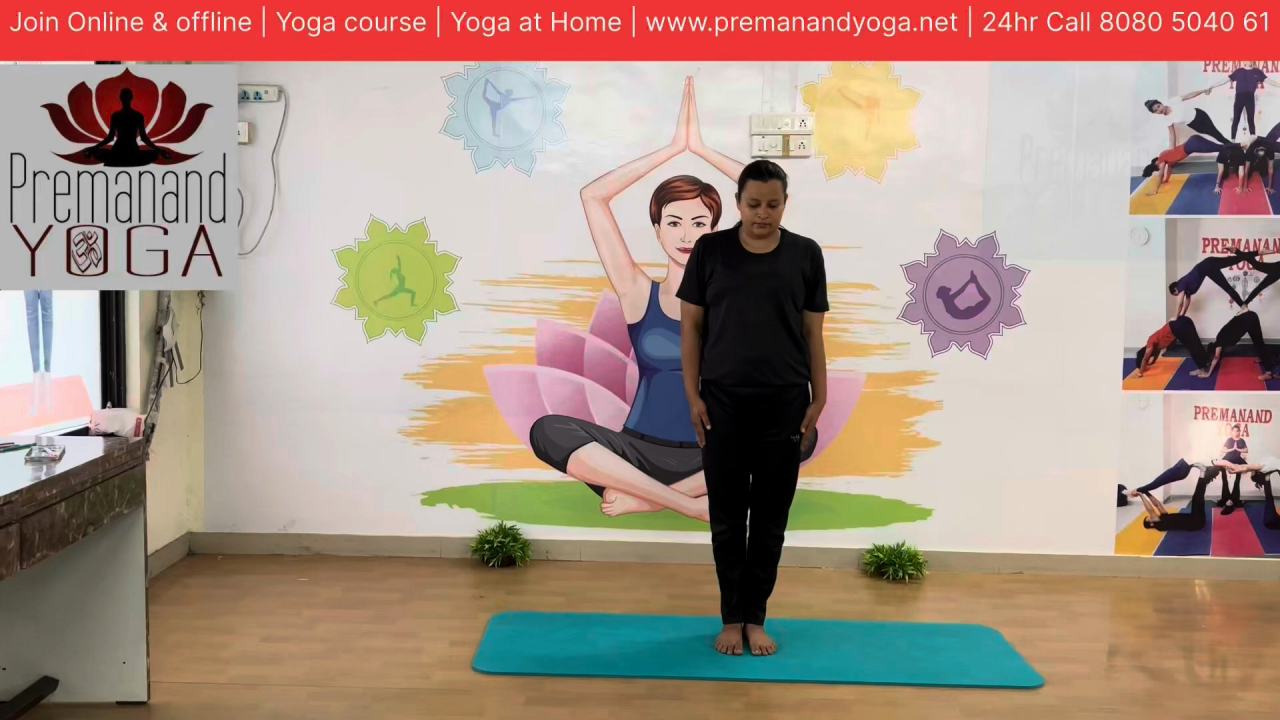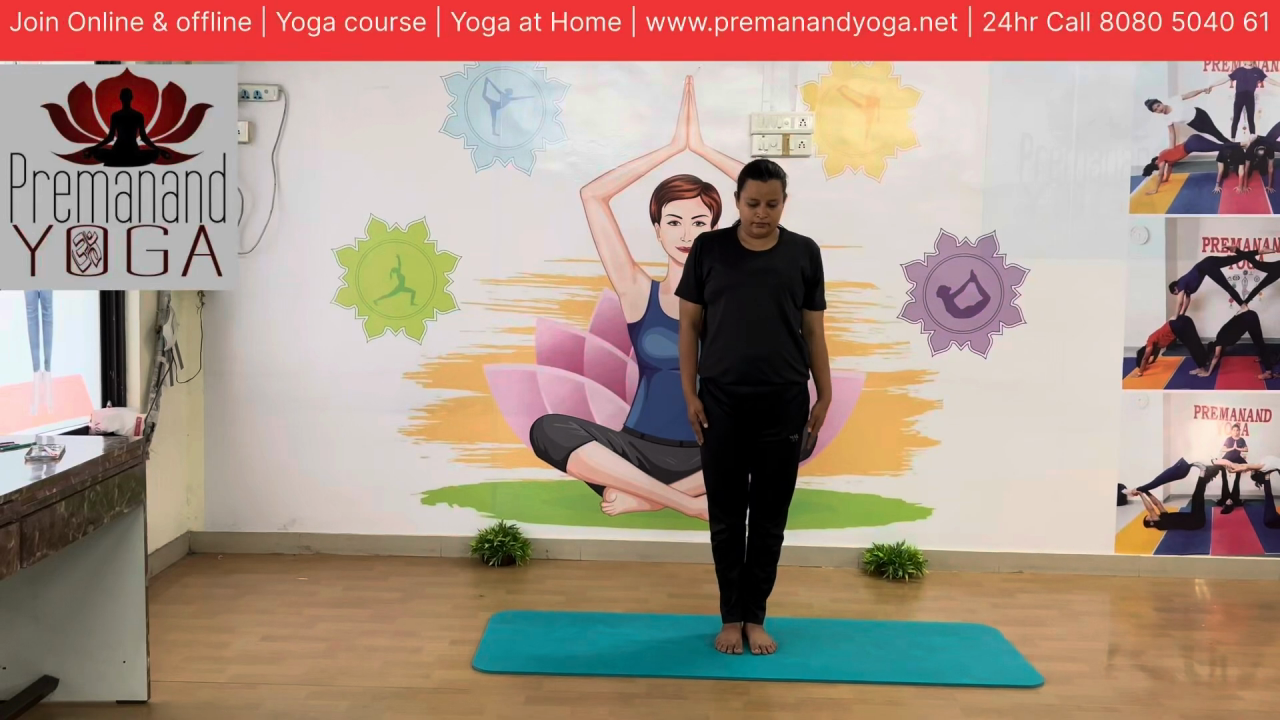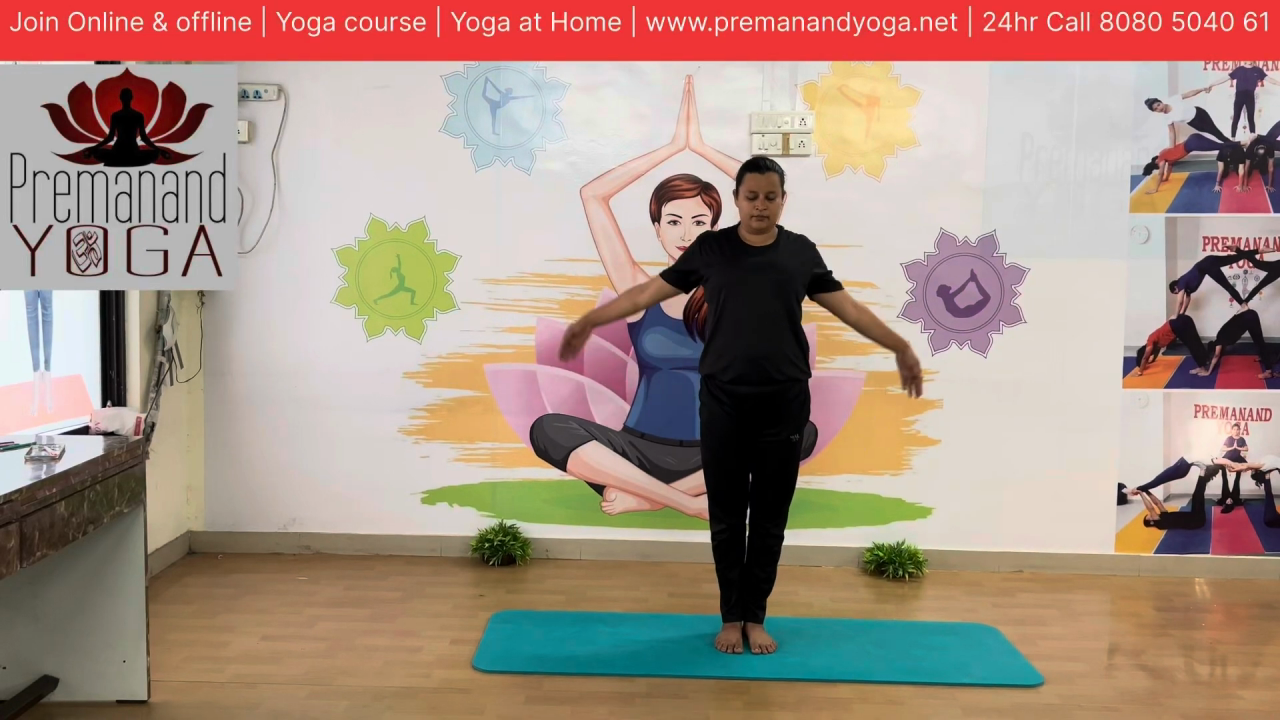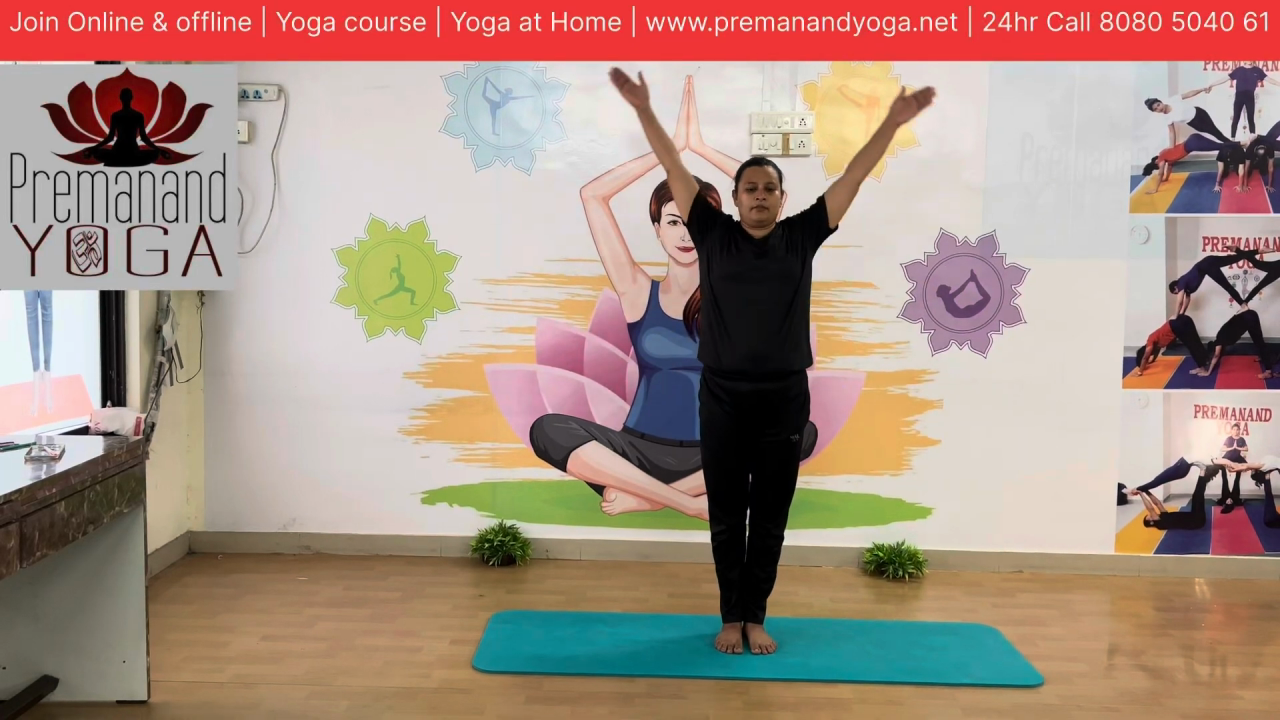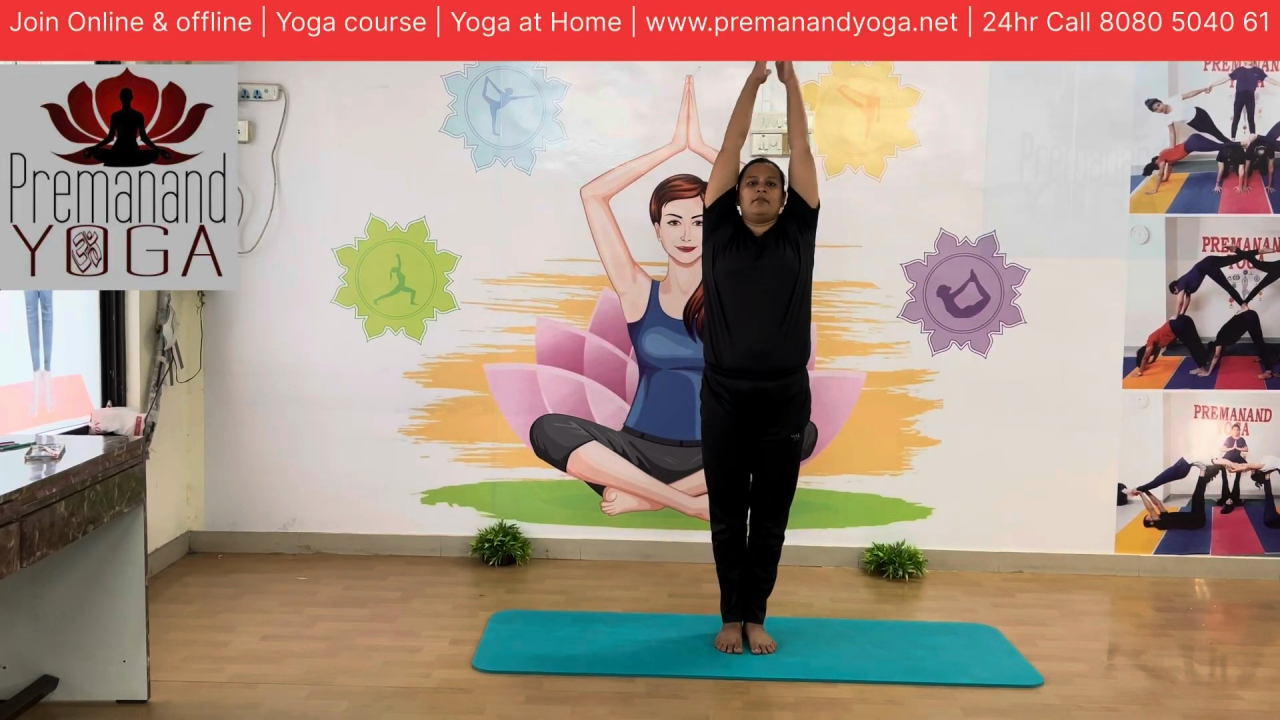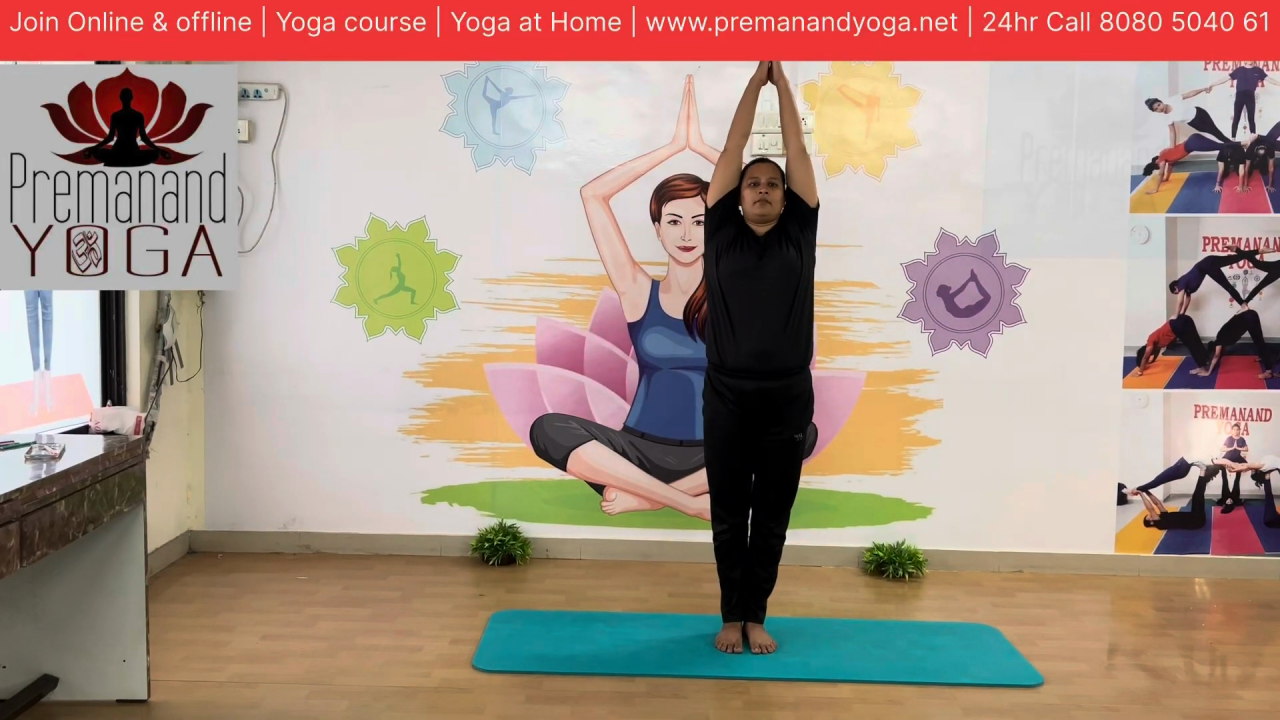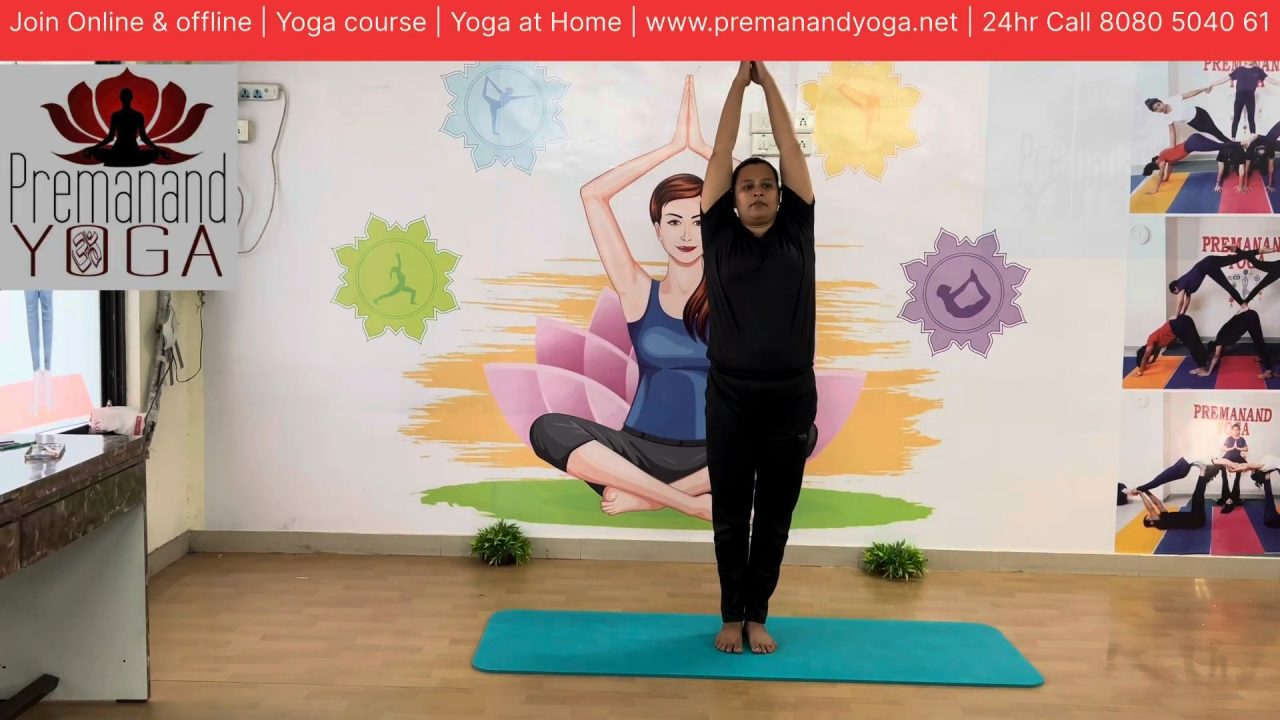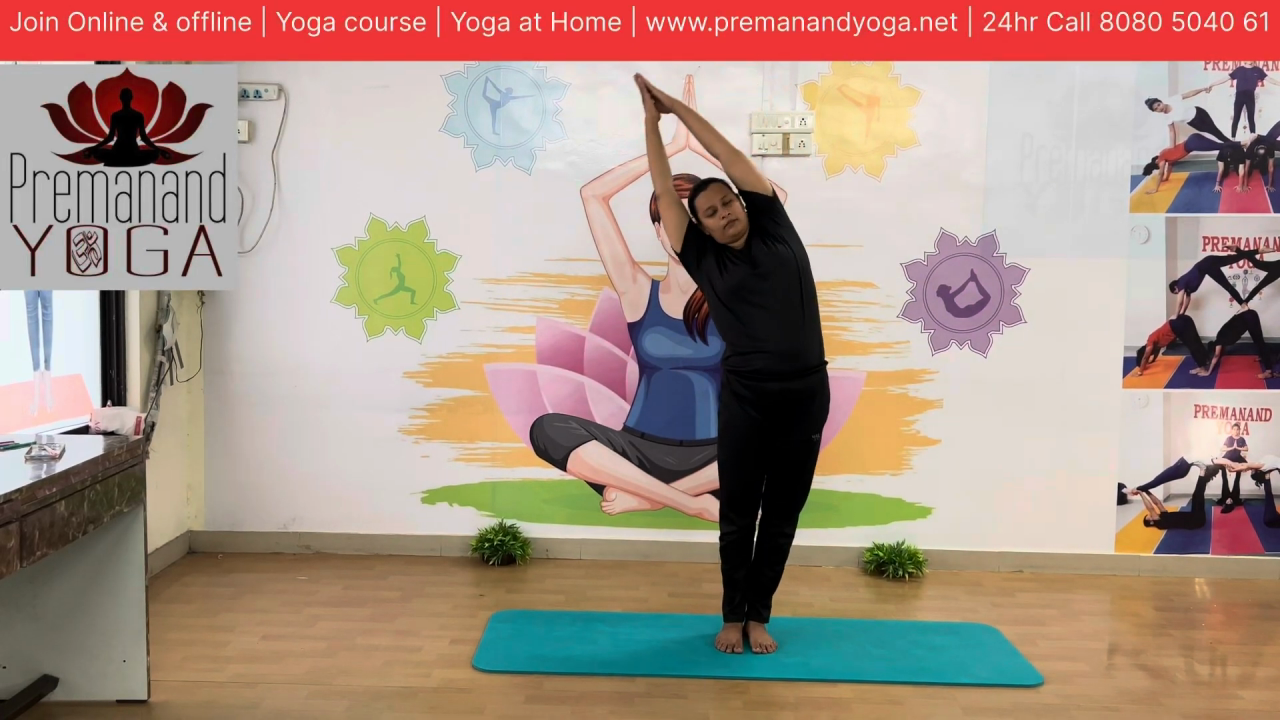
dt=0.5s
person 1, frame 1
left shoulder: (806, 254)
right shoulder: (709, 250)
left elbow: (813, 332)
right elbow: (691, 326)
left wrist: (818, 399)
right wrist: (693, 395)
left hip: (784, 403)
right hip: (723, 402)
left knee: (770, 517)
right knee: (727, 516)
left ankle: (755, 617)
right ankle: (731, 617)
person 1, frame 2
left shoulder: (804, 252)
right shoulder: (708, 248)
left elbow: (813, 330)
right elbow: (689, 324)
left wrist: (824, 396)
right wrist: (689, 392)
left hip: (783, 401)
right hip: (721, 400)
left knee: (770, 516)
right knee: (726, 514)
left ankle: (755, 616)
right ankle: (730, 616)
person 1, frame 3
left shoulder: (801, 251)
right shoulder: (709, 248)
left elbow: (845, 306)
right elbow: (651, 291)
left wrist: (899, 347)
right wrist: (590, 321)
left hip: (784, 399)
right hip: (723, 399)
left knee: (770, 515)
right knee: (726, 515)
left ankle: (755, 615)
right ankle: (730, 616)
person 1, frame 4
left shoulder: (801, 237)
right shoulder: (713, 235)
left elbow: (852, 176)
right elbow: (673, 167)
left wrist: (894, 122)
right wrist: (643, 111)
left hip: (784, 399)
right hip: (722, 399)
left knee: (770, 519)
right knee: (726, 517)
left ankle: (755, 616)
right ankle: (730, 615)
person 1, frame 5
left shoulder: (799, 232)
right shoulder: (719, 230)
left elbow: (802, 151)
right elbow: (729, 149)
left wrist: (791, 80)
right wrist: (752, 81)
left hip: (784, 396)
right hip: (724, 395)
left knee: (771, 516)
right knee: (727, 514)
left ankle: (756, 615)
right ankle: (730, 615)
person 1, frame 6
left shoulder: (800, 232)
right shoulder: (721, 231)
left elbow: (798, 151)
right elbow: (731, 151)
left wrist: (782, 82)
right wrist: (754, 82)
left hip: (787, 396)
right hip: (727, 395)
left knee: (771, 516)
right knee: (729, 514)
left ankle: (756, 614)
right ankle: (731, 615)
person 1, frame 7
left shoulder: (797, 231)
right shoulder: (719, 236)
left elbow: (790, 149)
right elbow: (719, 156)
left wrist: (768, 83)
right wrist: (737, 86)
left hip: (791, 395)
right hip: (731, 395)
left knee: (774, 516)
right knee: (730, 514)
left ankle: (758, 615)
right ankle: (732, 615)
person 1, frame 8
left shoulder: (776, 230)
right shoulder: (704, 258)
left elbow: (731, 158)
right elbow: (665, 194)
left wrist: (680, 107)
right wrist: (652, 122)
left hip: (806, 391)
right hip: (746, 396)
left knee: (781, 514)
right knee: (737, 513)
left ankle: (759, 616)
right ankle: (732, 616)
person 2, frame 1
right shoulder: (638, 293)
right elbow: (592, 197)
left wrist: (700, 147)
right wrist: (673, 148)
left hip: (711, 456)
right hip: (641, 453)
right knee: (547, 431)
left ankle: (645, 496)
right ankle: (693, 504)
person 2, frame 2
right shoulder: (638, 292)
right elbow: (592, 195)
left wrist: (700, 147)
right wrist: (674, 146)
right hip: (640, 453)
right knee: (548, 430)
left ankle: (644, 497)
right ankle: (695, 502)
person 2, frame 3
right shoulder: (639, 292)
right elbow: (592, 196)
left wrist: (700, 146)
right wrist: (674, 145)
right hip: (643, 452)
left knee: (801, 433)
right knee: (549, 430)
left ankle: (646, 496)
right ankle: (693, 502)
person 2, frame 4
right shoulder: (638, 292)
right elbow: (592, 196)
left wrist: (699, 146)
right wrist: (671, 147)
right hip: (641, 451)
left knee: (800, 432)
right knee: (548, 430)
left ankle: (645, 495)
right ankle: (694, 502)
person 2, frame 5
right shoulder: (638, 291)
right elbow: (592, 194)
left wrist: (699, 145)
right wrist: (673, 146)
right hip: (642, 452)
left knee: (801, 432)
right knee: (548, 430)
left ankle: (645, 497)
right ankle: (694, 504)
person 2, frame 6
right shoulder: (638, 291)
right elbow: (592, 195)
left wrist: (699, 145)
right wrist: (673, 146)
left hip: (712, 456)
right hip: (640, 452)
left knee: (800, 431)
right knee: (548, 430)
left ankle: (646, 496)
right ankle: (695, 502)
person 2, frame 7
right shoulder: (637, 291)
right elbow: (592, 195)
left wrist: (700, 145)
right wrist: (674, 146)
left hip: (710, 456)
right hip: (641, 452)
right knee: (548, 430)
left ankle: (644, 495)
right ankle: (693, 501)
person 2, frame 8
right shoulder: (637, 292)
right elbow: (593, 195)
left wrist: (700, 144)
right wrist: (674, 145)
left hip: (715, 455)
right hip: (643, 452)
right knee: (550, 431)
left ankle: (651, 494)
right ankle: (698, 502)
